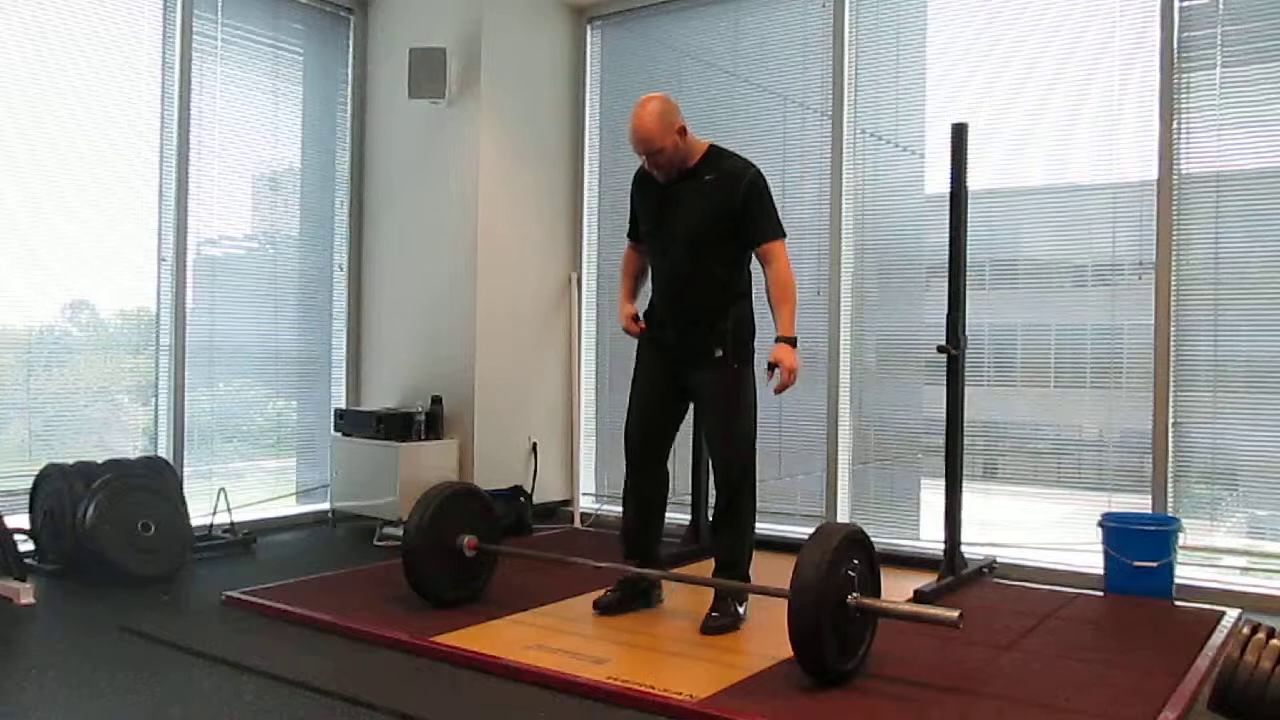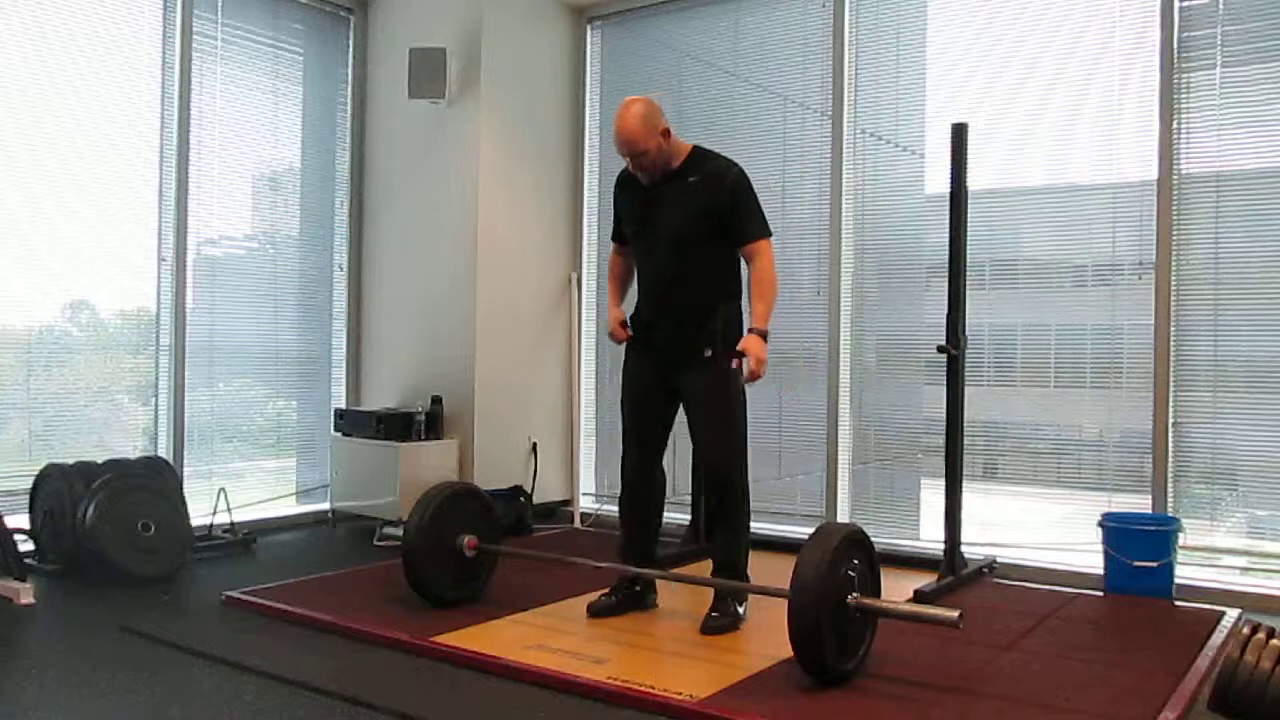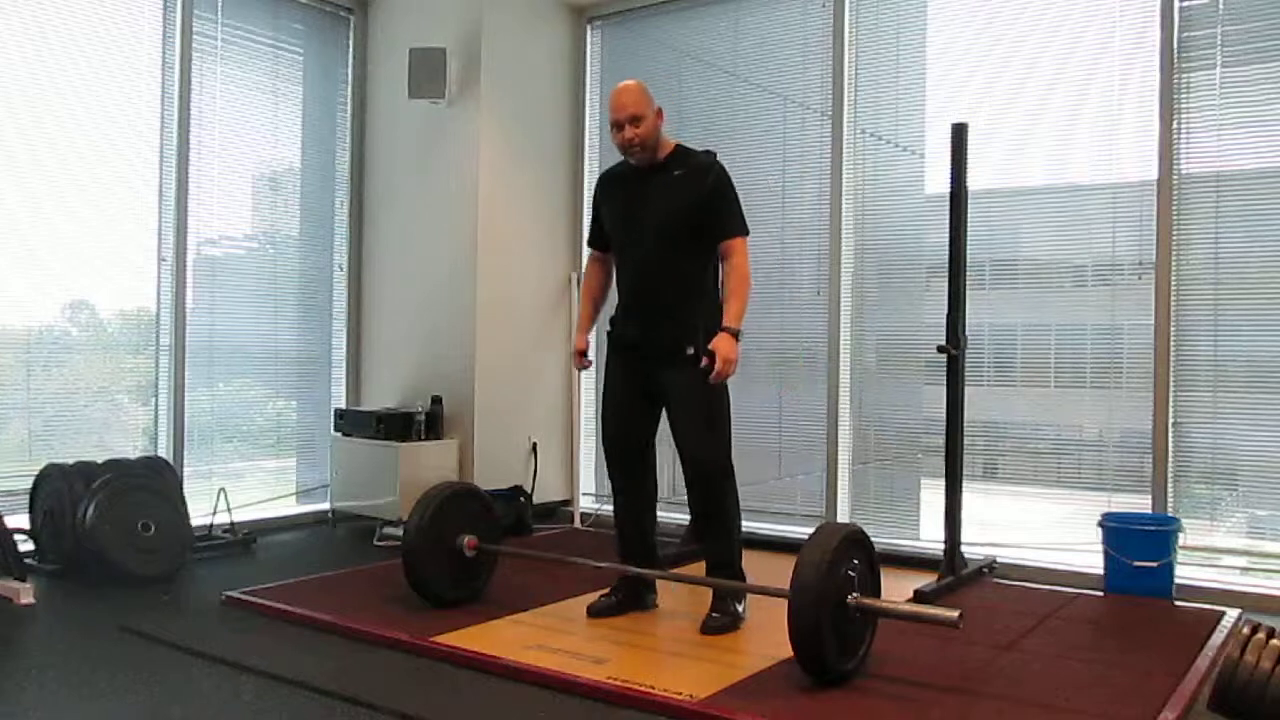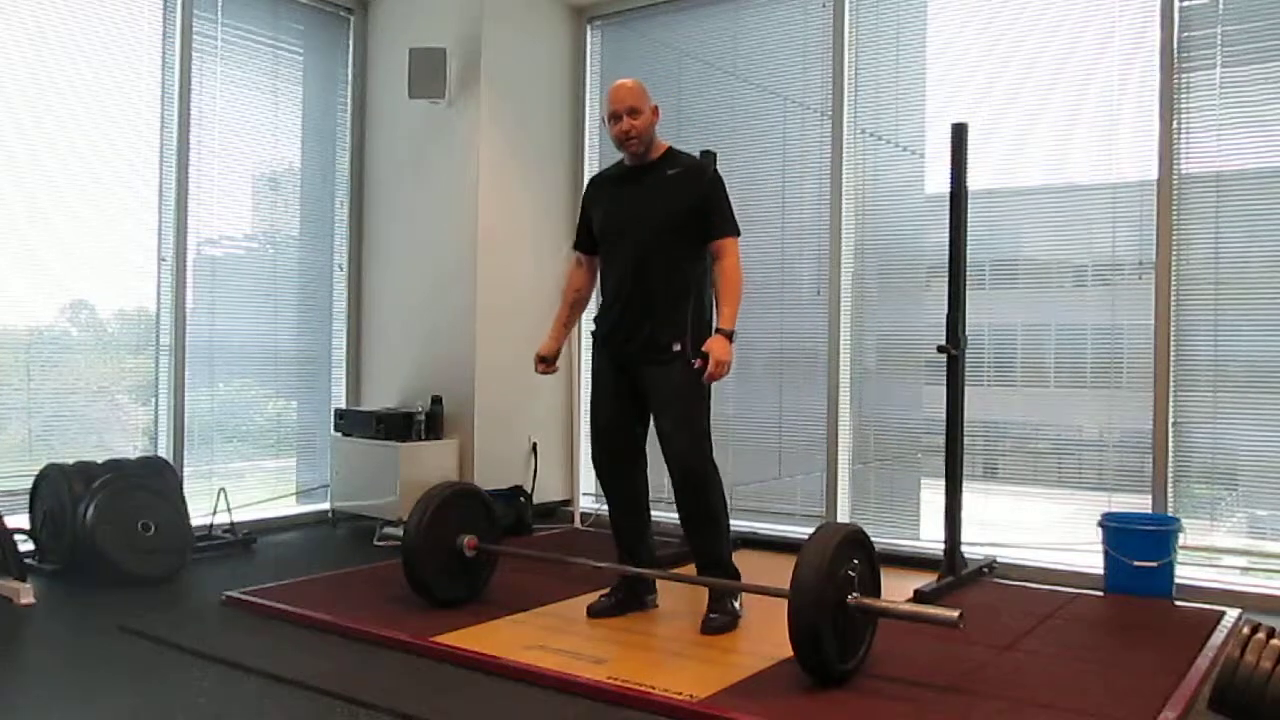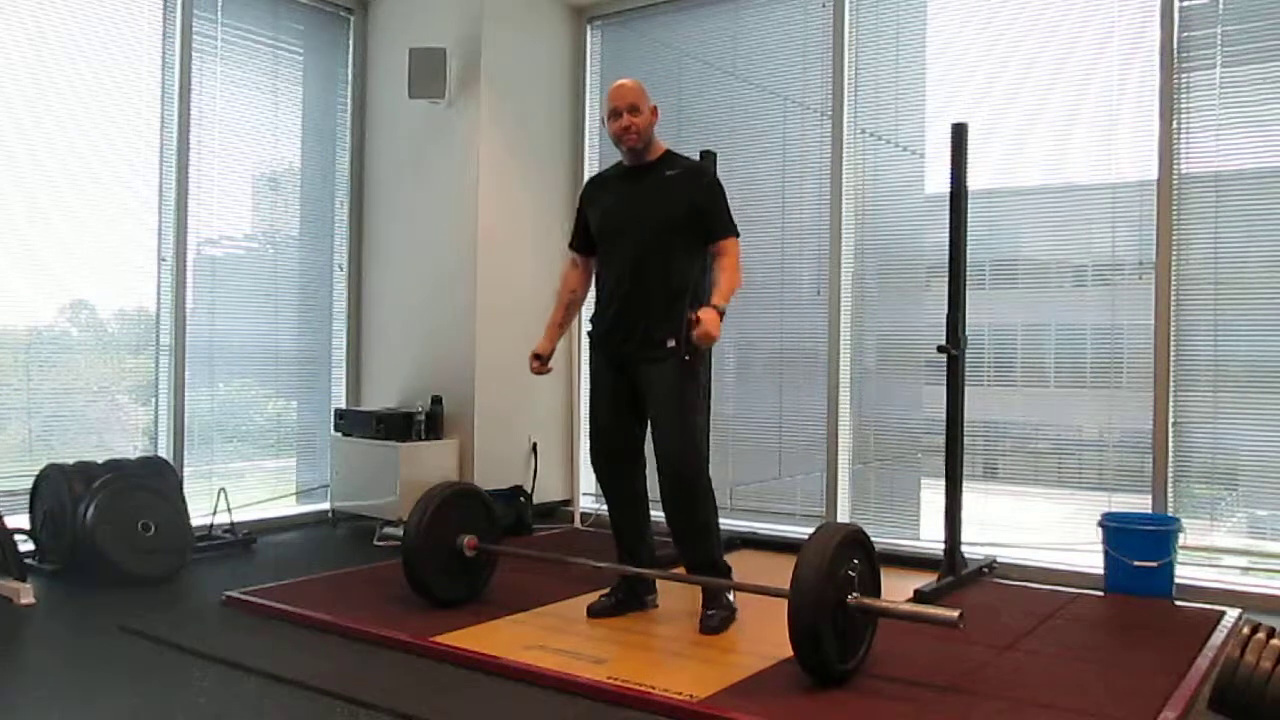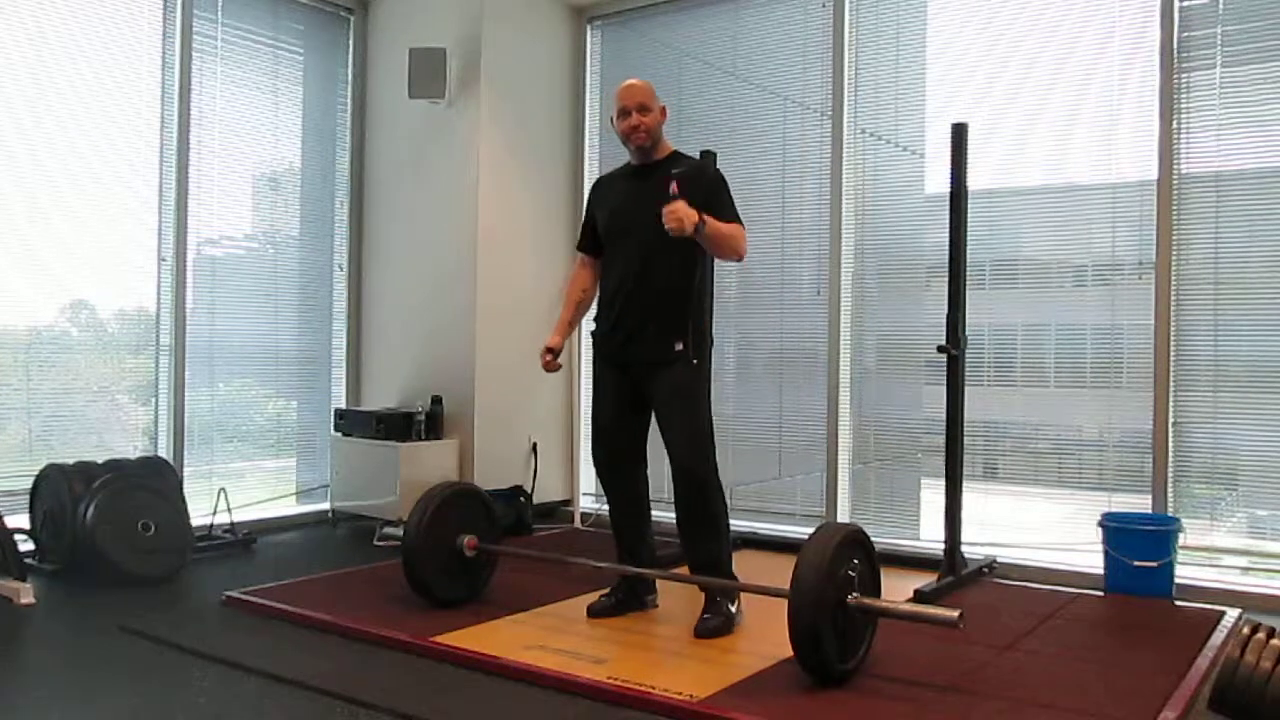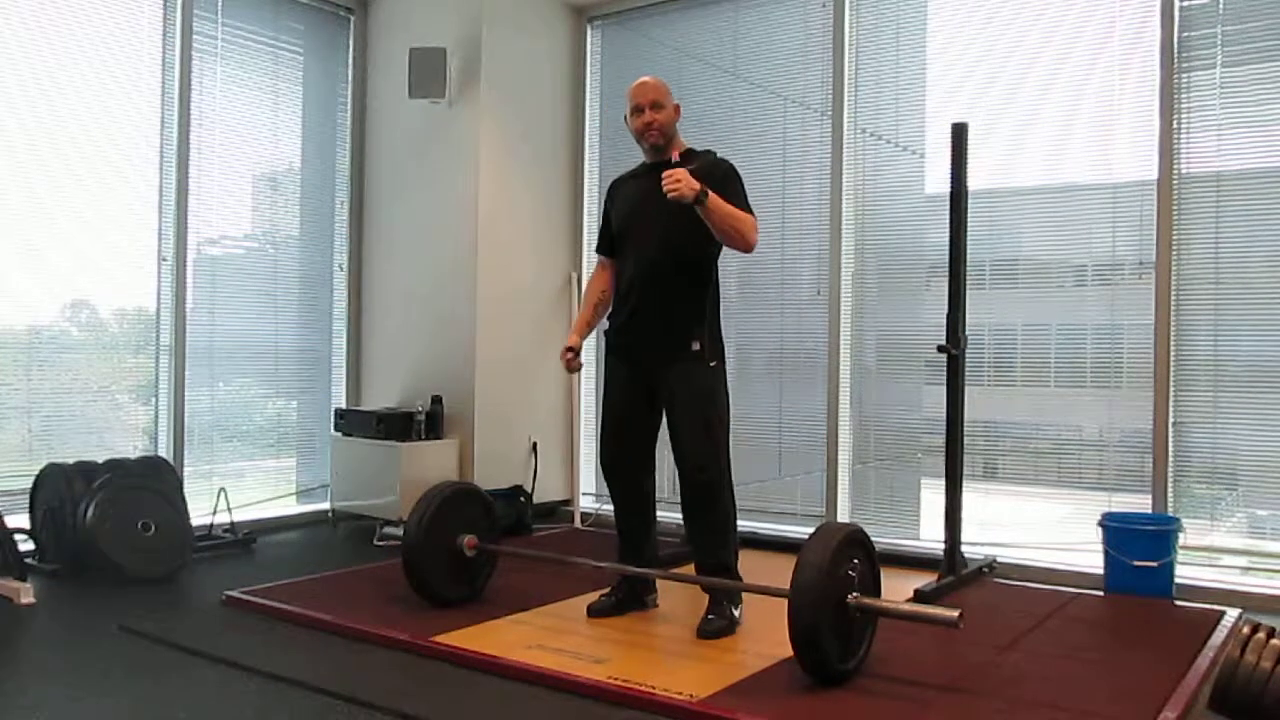
dt=0.2s
person 1, frame 1
left shoulder: (738, 178)
right shoulder: (644, 181)
left elbow: (774, 258)
left wrist: (785, 337)
right wrist: (625, 301)
left hip: (721, 346)
right hip: (659, 343)
left knee: (732, 465)
right knee: (642, 452)
left ankle: (731, 587)
right ankle: (638, 573)
person 1, frame 2
left shoulder: (722, 179)
right shoulder: (628, 184)
left elbow: (759, 256)
left wrist: (756, 331)
right wrist: (614, 304)
left hip: (709, 347)
right hip: (647, 345)
left knee: (722, 465)
right knee: (638, 460)
left ankle: (730, 588)
right ankle: (636, 579)
person 1, frame 3
left shoulder: (704, 175)
right shoulder: (609, 184)
left elbow: (735, 256)
right elbow: (599, 258)
left wrist: (729, 330)
right wrist: (583, 326)
left hip: (691, 349)
right hip: (627, 349)
left knee: (706, 464)
right knee: (624, 461)
left ankle: (728, 588)
right ankle: (637, 580)
person 1, frame 4
left shoulder: (695, 176)
right shoulder: (601, 187)
left elbow: (725, 256)
right elbow: (584, 266)
left wrist: (723, 332)
right wrist: (556, 335)
left hip: (677, 349)
right hip: (613, 350)
left knee: (690, 463)
right knee: (615, 462)
left ankle: (723, 585)
right ankle: (636, 580)
person 1, frame 5
left shoulder: (693, 179)
right shoulder: (598, 189)
left elbow: (726, 254)
right elbow: (579, 267)
left wrist: (715, 307)
right wrist: (550, 335)
left hip: (673, 348)
right hip: (611, 349)
left knee: (680, 460)
right knee: (615, 463)
left ankle: (714, 582)
right ankle: (637, 579)
person 1, frame 6
left shoulder: (699, 177)
right shoulder: (605, 188)
left elbow: (736, 244)
right elbow: (587, 267)
left wrist: (696, 222)
right wrist: (560, 332)
left hip: (677, 348)
right hip: (614, 351)
left knee: (693, 465)
right knee: (616, 464)
left ankle: (720, 588)
right ankle: (636, 579)
person 1, frame 7
left shoulder: (711, 169)
right shoulder: (621, 188)
left elbow: (747, 238)
right elbow: (606, 269)
left wrist: (698, 196)
right wrist: (578, 331)
left hip: (690, 349)
right hip: (627, 349)
left knee: (703, 468)
right knee: (622, 463)
left ankle: (724, 590)
right ankle: (636, 579)
